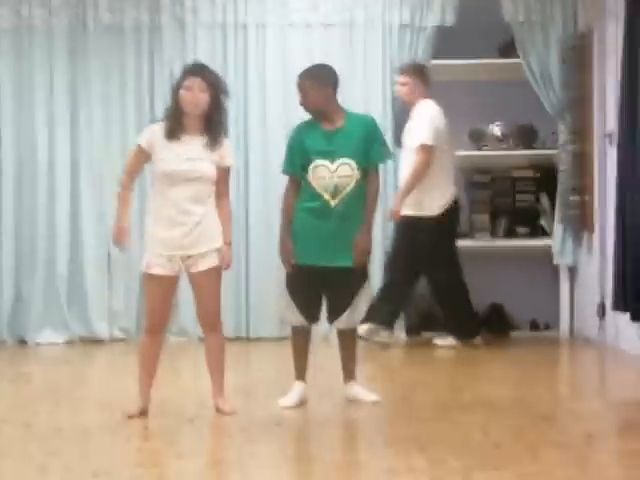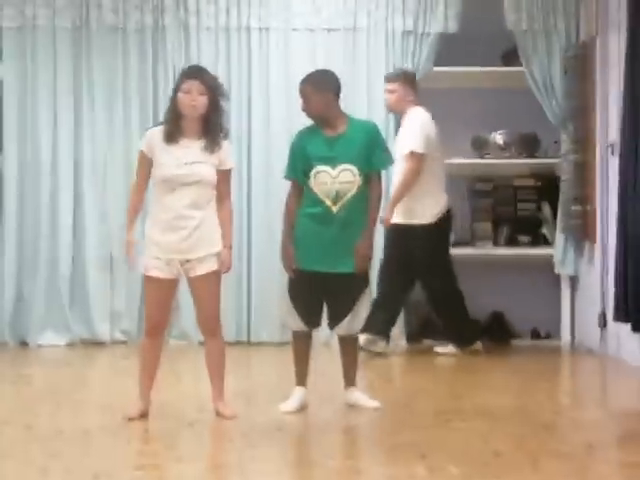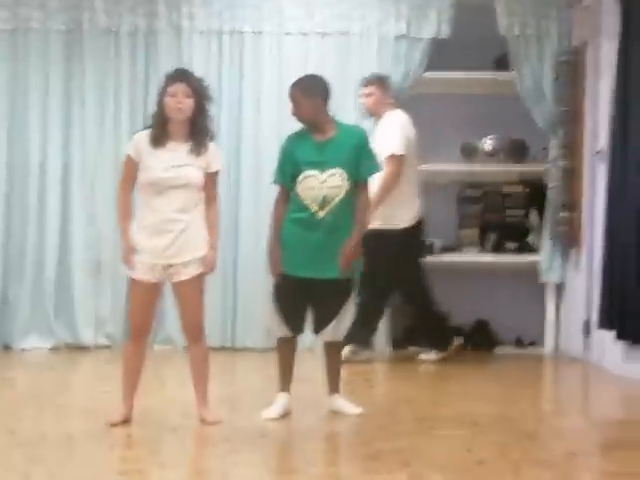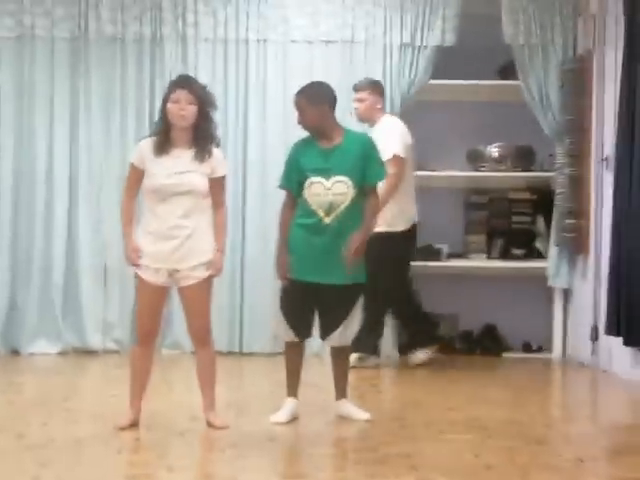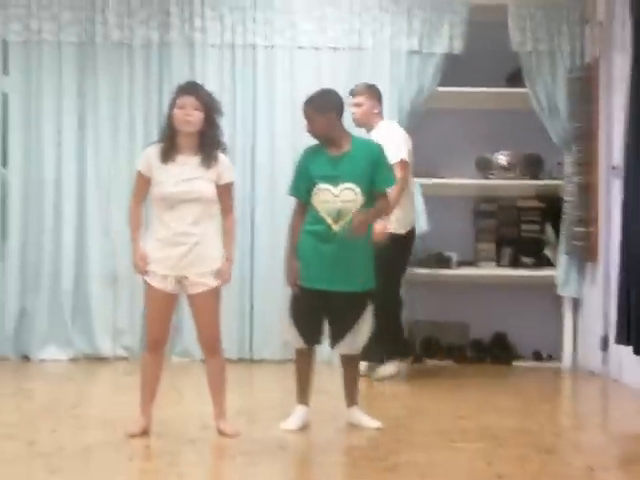
dt=0.1s
person 1, frame 1
left shoulder: (219, 144)
right shoulder: (156, 135)
left elbow: (222, 198)
right elbow: (128, 179)
left wrist: (227, 242)
right wrist: (121, 220)
left hip: (204, 242)
right hip: (161, 241)
left knee: (211, 322)
right knee: (154, 325)
left ankle: (219, 394)
right ankle: (143, 397)
person 1, frame 2
left shoulder: (219, 147)
right shoulder: (156, 138)
left elbow: (224, 201)
right elbow: (139, 187)
left wrist: (226, 245)
right wrist: (129, 230)
left hip: (204, 245)
right hip: (161, 244)
left knee: (211, 326)
right knee: (154, 327)
left ankle: (219, 399)
right ankle: (143, 400)
person 1, frame 3
left shoulder: (207, 150)
right shoulder: (143, 142)
left elbow: (211, 203)
right elbow: (125, 191)
left wrist: (212, 246)
right wrist: (124, 235)
left hip: (189, 250)
right hip: (146, 248)
left knee: (195, 331)
right knee: (137, 331)
left ankle: (202, 404)
right ankle: (127, 406)
person 1, frame 4
left shoulder: (211, 155)
right shoulder: (146, 150)
left elbow: (219, 206)
right elbow: (129, 196)
left wrist: (219, 249)
right wrist: (128, 239)
left hip: (195, 254)
right hip: (152, 252)
left knee: (202, 335)
right knee: (145, 335)
left ankle: (210, 408)
right ankle: (134, 409)
person 1, frame 5
left shoulder: (218, 162)
right shoulder: (153, 157)
left elbow: (227, 214)
right elbow: (136, 204)
left wrist: (228, 257)
right wrist: (136, 245)
left hip: (203, 262)
right hip: (160, 260)
left knee: (211, 343)
right knee: (154, 342)
left ankle: (220, 416)
right ankle: (145, 416)
person 2, frame 1
left shoulder: (365, 127)
right shoulder: (301, 134)
left elbow: (372, 180)
right elbow: (292, 188)
left wrist: (366, 231)
right wrist: (285, 235)
left hip: (348, 241)
right hip: (306, 242)
left knee: (347, 317)
right knee: (300, 316)
left ankle: (350, 382)
right ankle: (299, 384)
person 2, frame 2
left shoulder: (367, 132)
right shoulder: (303, 140)
left elbow: (375, 186)
right elbow: (295, 193)
left wrist: (367, 236)
right wrist: (287, 240)
left hip: (349, 247)
right hip: (308, 248)
left knee: (348, 323)
right knee: (301, 321)
left ankle: (351, 388)
right ankle: (300, 389)
person 2, frame 3
left shoulder: (355, 138)
right shoulder: (293, 144)
left elbow: (364, 193)
right elbow: (283, 198)
left wrist: (356, 238)
right wrist: (274, 245)
left hip: (336, 254)
right hip: (295, 253)
left knee: (333, 329)
right knee: (286, 326)
left ankle: (335, 394)
right ankle: (283, 395)
person 2, frame 4
left shoulder: (361, 145)
right shoulder: (300, 151)
left elbow: (372, 197)
right elbow: (290, 203)
left wrist: (362, 235)
right wrist: (282, 250)
left hip: (343, 259)
right hip: (302, 258)
left knee: (340, 334)
right knee: (294, 331)
left ankle: (342, 400)
right ankle: (291, 400)
person 2, frame 5
left shoulder: (370, 152)
right shoulder: (309, 158)
left elbow: (386, 202)
right elbow: (299, 210)
left wrist: (369, 214)
right wrist: (291, 256)
left hip: (354, 267)
right hip: (311, 266)
left knee: (351, 342)
right knee: (304, 339)
left ankle: (353, 407)
right ankle: (302, 407)
person 3, frame 1
left shoulder: (426, 113)
right shoulder: (421, 112)
left elbow: (423, 159)
left wrist: (400, 198)
right wrist: (402, 203)
left hip: (433, 209)
right hip: (417, 209)
left knee: (442, 272)
right knee: (400, 269)
left ankle: (465, 330)
right ankle: (380, 323)
person 3, frame 2
left shoulder: (416, 120)
right shoulder: (412, 120)
left elbow: (413, 167)
left wrist: (390, 205)
right wrist: (395, 209)
left hip: (424, 218)
right hip: (408, 217)
left knee: (437, 280)
right knee: (392, 278)
left ankle: (464, 337)
right ankle: (376, 333)
person 3, frame 3
left shoulder: (395, 123)
right shoulder: (384, 126)
left elbow: (393, 171)
left wrist: (368, 208)
right wrist: (369, 212)
left hip: (397, 222)
right hip: (380, 222)
left knee: (410, 284)
right knee: (372, 284)
left ankle: (441, 338)
right ankle: (359, 343)
person 3, frame 4
left shoulder: (391, 128)
right shoulder: (376, 132)
left elbow: (395, 173)
left hip: (393, 226)
right hip: (377, 225)
left knee: (392, 288)
right knee: (373, 289)
left ankle: (423, 338)
right ankle: (366, 348)
person 3, frame 5
left shoulder: (391, 133)
right shoulder: (367, 140)
left elbow: (400, 178)
left wrist: (383, 217)
left hip: (393, 229)
right hip: (372, 229)
left knee: (383, 293)
right knee: (374, 294)
left ankle: (395, 354)
right ankle: (375, 356)
